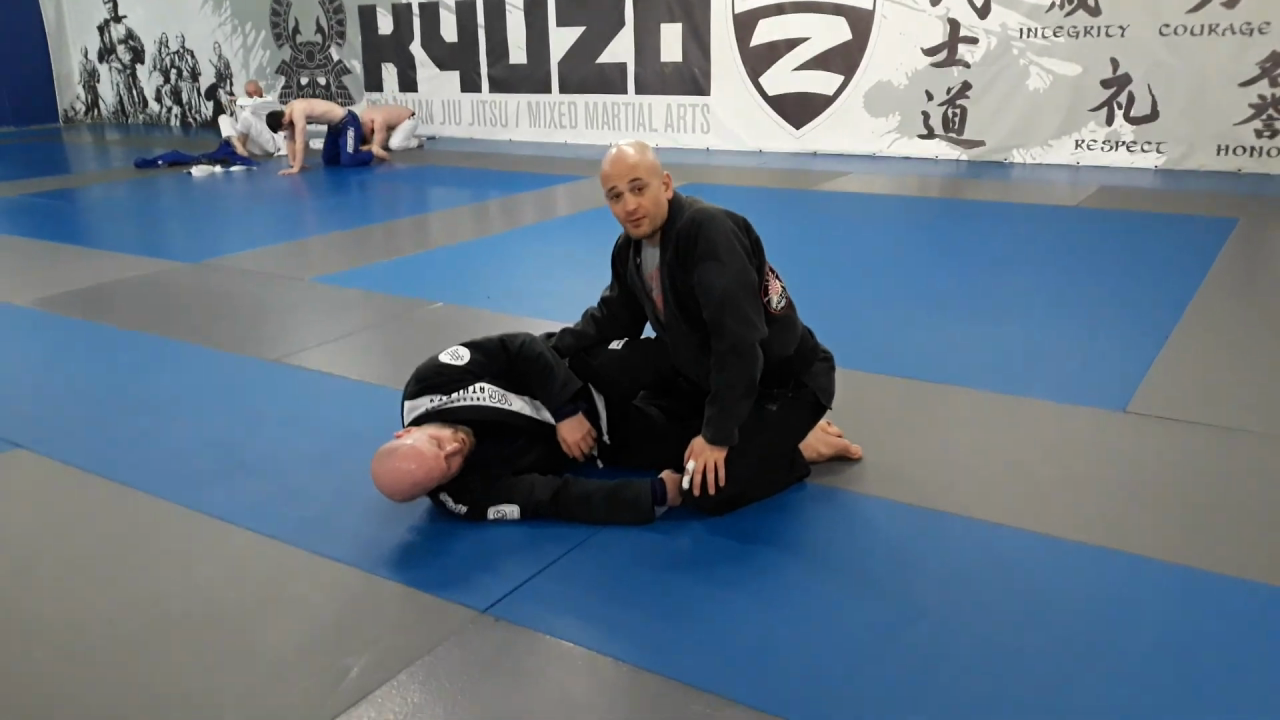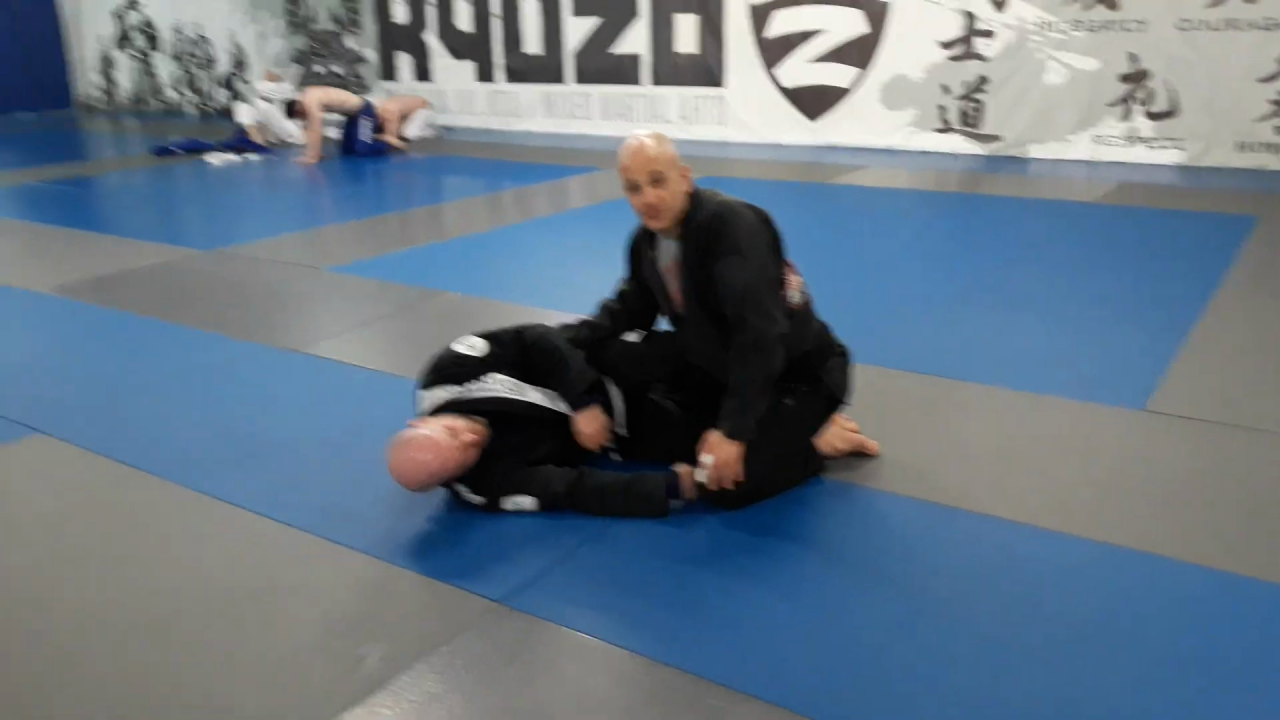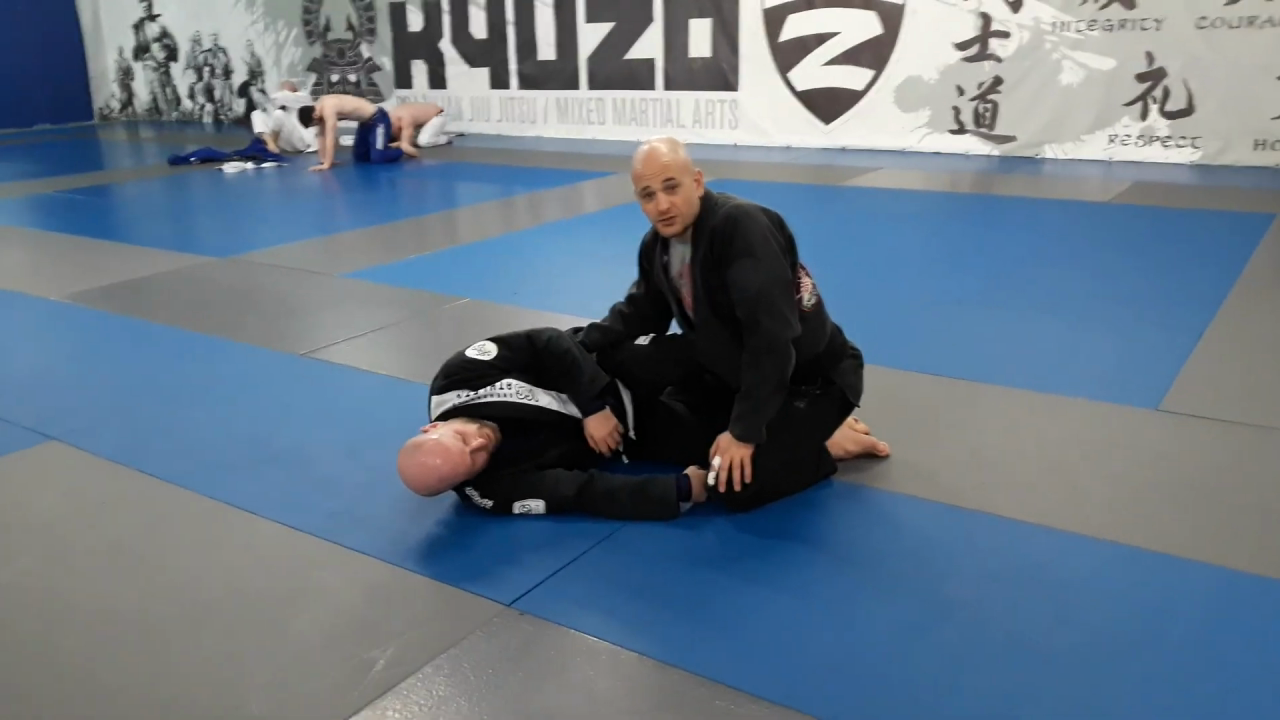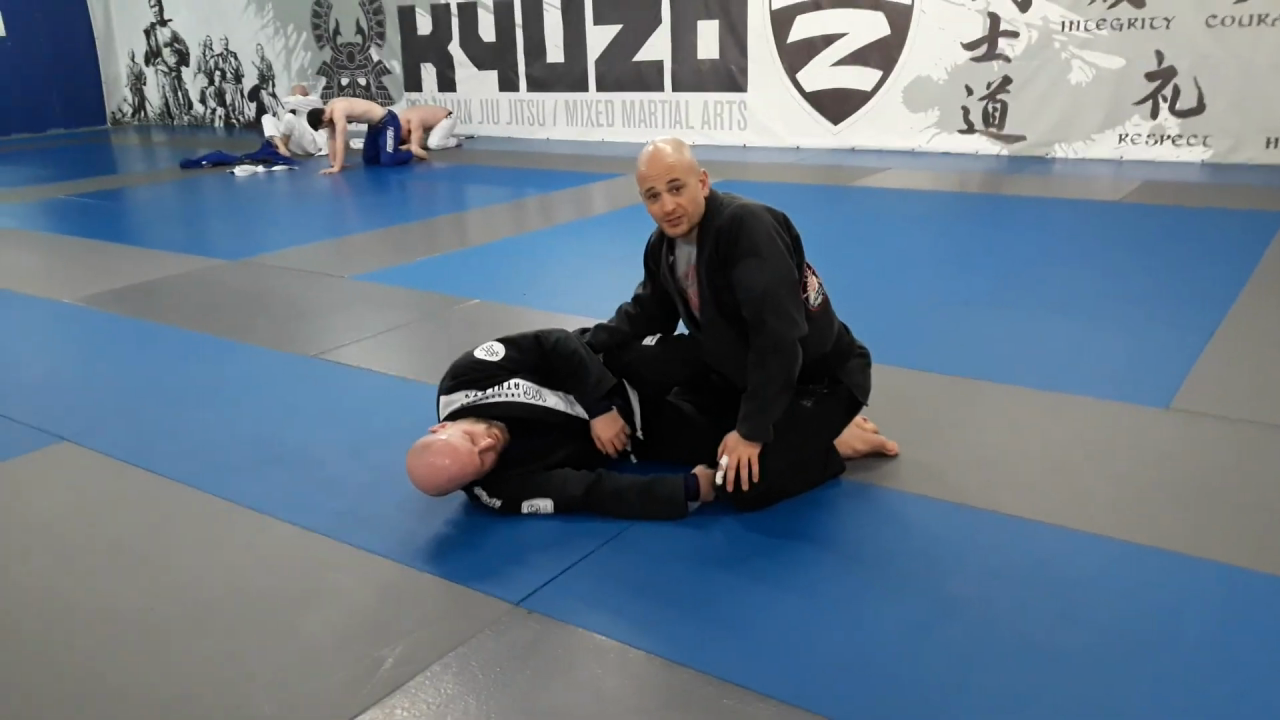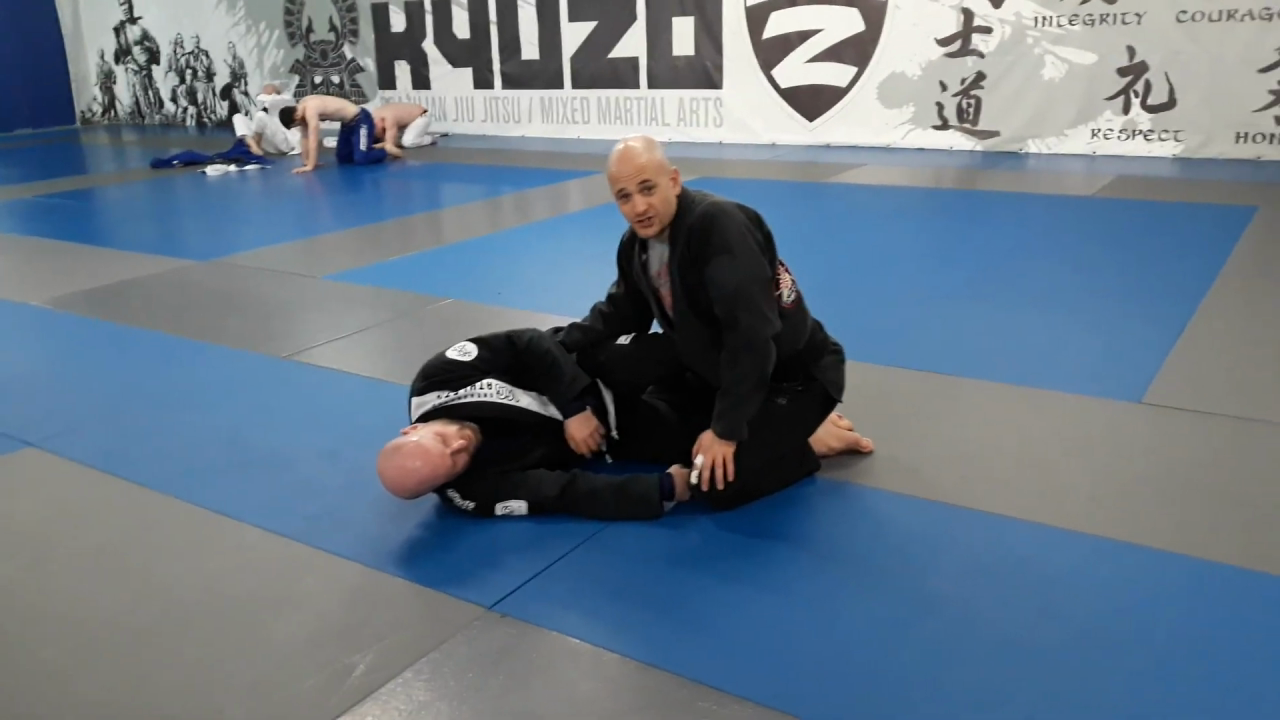
dt=0.2s
person 1, frame 1
left shoulder: (710, 233)
right shoulder: (630, 246)
left elbow: (738, 341)
right elbow: (614, 316)
left wrist: (717, 435)
right wrist: (552, 350)
left hip: (782, 379)
left knee: (712, 493)
left ankle: (804, 443)
person 1, frame 2
left shoulder: (730, 225)
right shoulder: (646, 239)
left elbow: (759, 336)
right elbow: (629, 309)
left wrist: (734, 429)
right wrist: (569, 341)
left hip: (796, 373)
right hip: (718, 361)
left knee: (727, 487)
left ankle: (817, 439)
person 1, frame 3
left shoulder: (743, 228)
right shoulder: (657, 243)
left elbow: (772, 339)
right elbow: (640, 312)
left wrist: (744, 431)
right wrist: (579, 344)
left hip: (808, 375)
right hip: (729, 364)
left knee: (738, 489)
left ankle: (829, 440)
person 1, frame 4
left shoulder: (748, 228)
right shoulder: (663, 243)
left elbow: (778, 338)
right elbow: (646, 313)
left wrist: (752, 430)
right wrist: (584, 345)
left hip: (817, 374)
right hip: (737, 363)
left knee: (746, 488)
left ankle: (837, 439)
person 1, frame 5
left shoulder: (720, 226)
right shoulder: (636, 242)
left elbow: (751, 335)
right elbow: (621, 312)
left wrist: (726, 429)
right wrist: (558, 345)
left hip: (791, 371)
right hip: (712, 362)
left knee: (722, 486)
left ankle: (813, 437)
person 2, frame 1
left shoulder: (432, 381)
right shoulder: (470, 497)
left elbow: (519, 349)
right elbow: (562, 499)
left wrist: (565, 409)
right wrist: (661, 494)
left hip: (583, 378)
right hip: (603, 438)
person 2, frame 2
left shoulder: (448, 373)
right shoulder: (485, 489)
left elbow: (537, 340)
right elbow: (580, 491)
left wrist: (584, 402)
right wrist: (676, 485)
left hip: (605, 374)
person 2, frame 3
left shoulder: (458, 376)
right shoulder: (495, 490)
left elbow: (548, 344)
right elbow: (588, 493)
left wrist: (594, 405)
right wrist: (686, 488)
person 2, frame 4
left shoulder: (467, 375)
right shoulder: (506, 491)
left elbow: (555, 344)
right elbow: (596, 493)
left wrist: (601, 406)
right wrist: (693, 488)
person 2, frame 5
left shoulder: (438, 377)
right shoulder: (475, 492)
left elbow: (528, 345)
right elbow: (568, 493)
left wrist: (574, 407)
right wrist: (669, 488)
